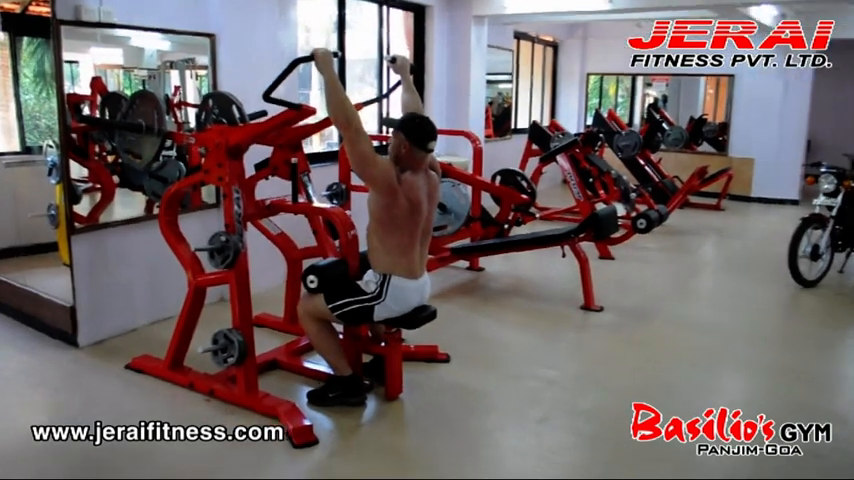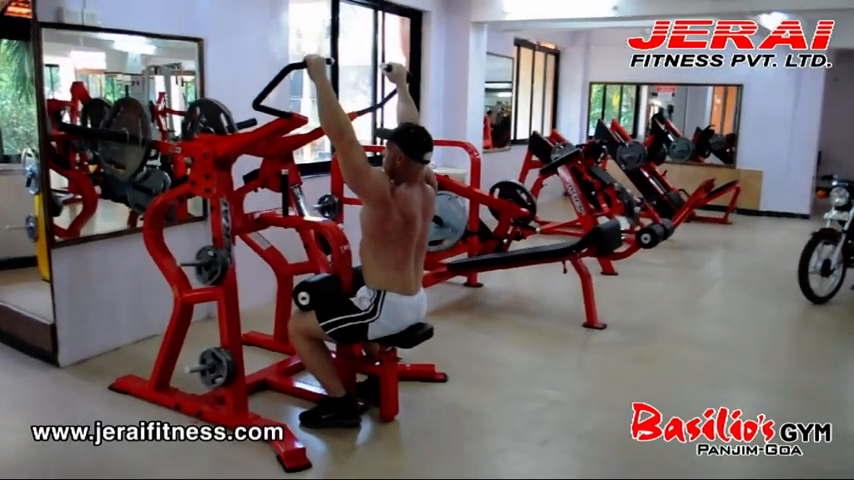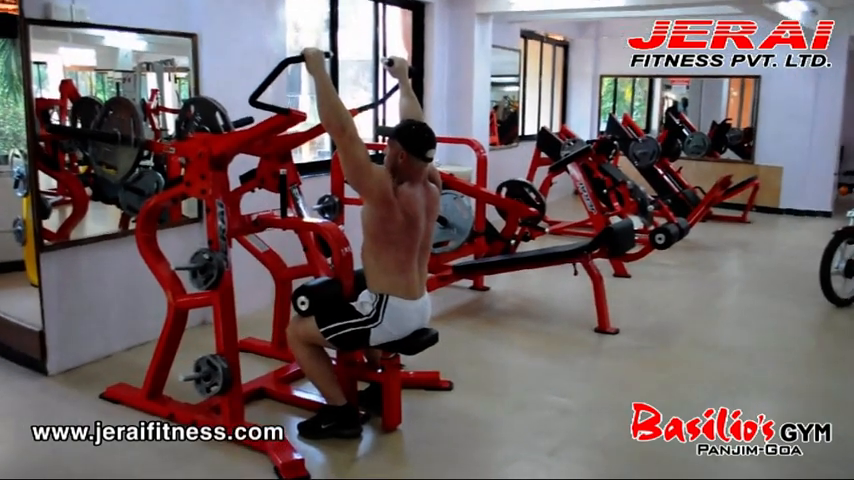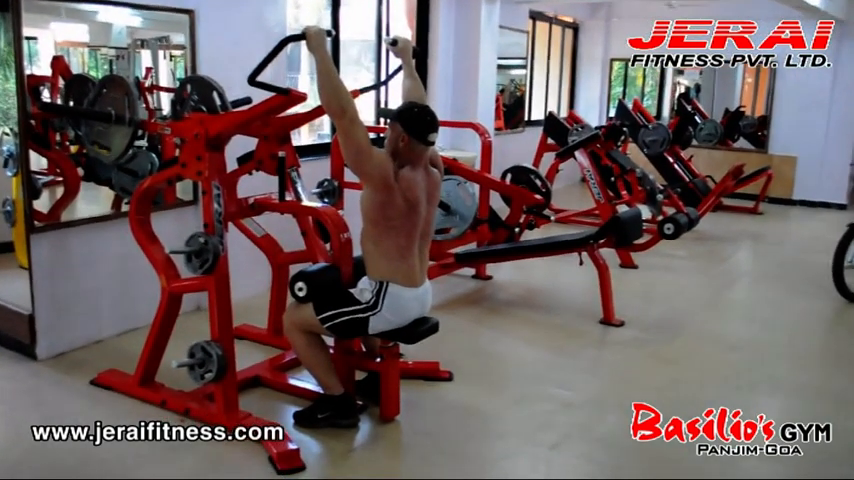
dt=0.3s
person 1, frame 1
left shoulder: (389, 181)
right shoulder: (431, 174)
left elbow: (349, 127)
right elbow: (417, 125)
left hip: (394, 292)
right hip: (420, 287)
left knee: (307, 308)
right knee: (360, 288)
left ankle: (347, 383)
right ankle: (386, 357)
person 1, frame 2
left shoulder: (382, 193)
right shoulder: (427, 187)
left elbow: (342, 137)
right elbow: (412, 135)
left wrist: (320, 77)
right wrist: (401, 84)
left hip: (390, 309)
right hip: (416, 304)
left knee: (298, 327)
right knee: (351, 304)
left ankle: (341, 404)
right ankle: (381, 377)
person 1, frame 3
left shoulder: (385, 192)
right shoulder: (431, 186)
left elbow: (343, 132)
right elbow: (415, 131)
left wrist: (318, 70)
right wrist: (403, 78)
left hip: (392, 313)
right hip: (420, 307)
left knee: (297, 332)
right knee: (354, 308)
left ankle: (342, 413)
right ankle: (385, 385)
person 1, frame 4
left shoulder: (386, 177)
right shoulder: (433, 171)
left elbow: (343, 115)
right elbow: (417, 115)
left wrist: (320, 48)
right wrist: (407, 59)
left hip: (393, 302)
right hip: (421, 296)
left knee: (294, 319)
right knee: (354, 296)
left ankle: (339, 403)
right ankle: (382, 375)
